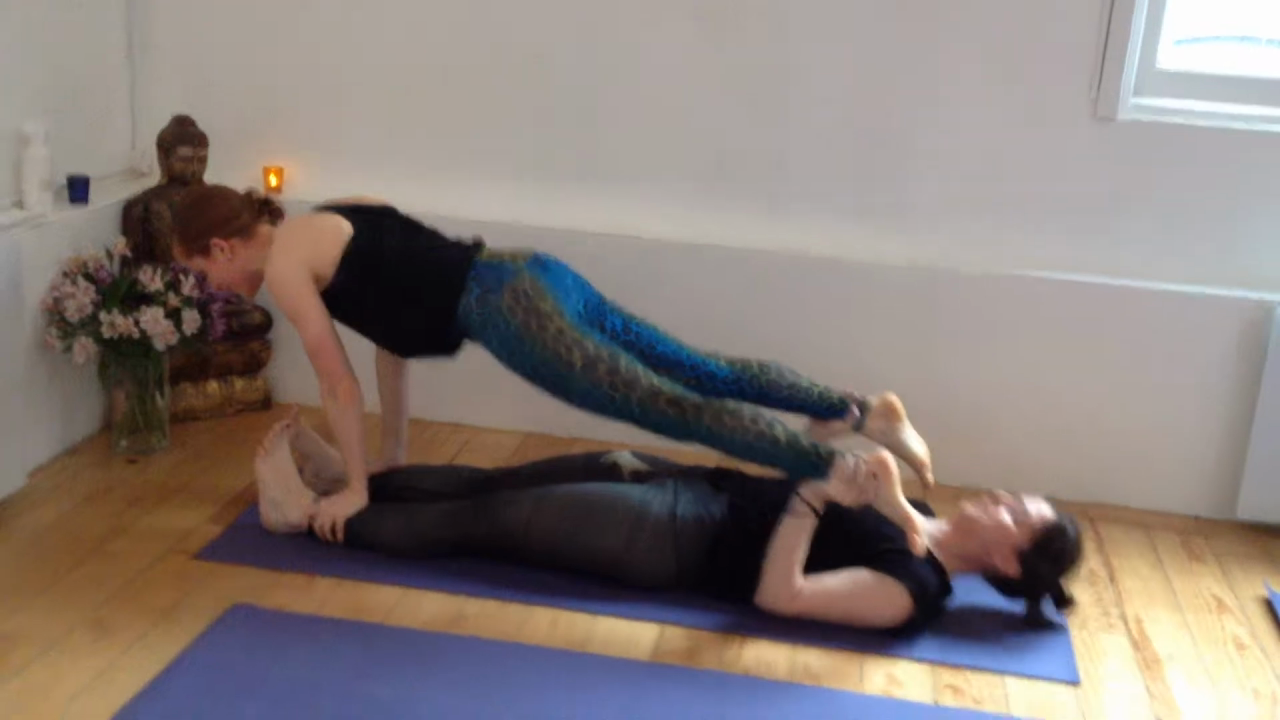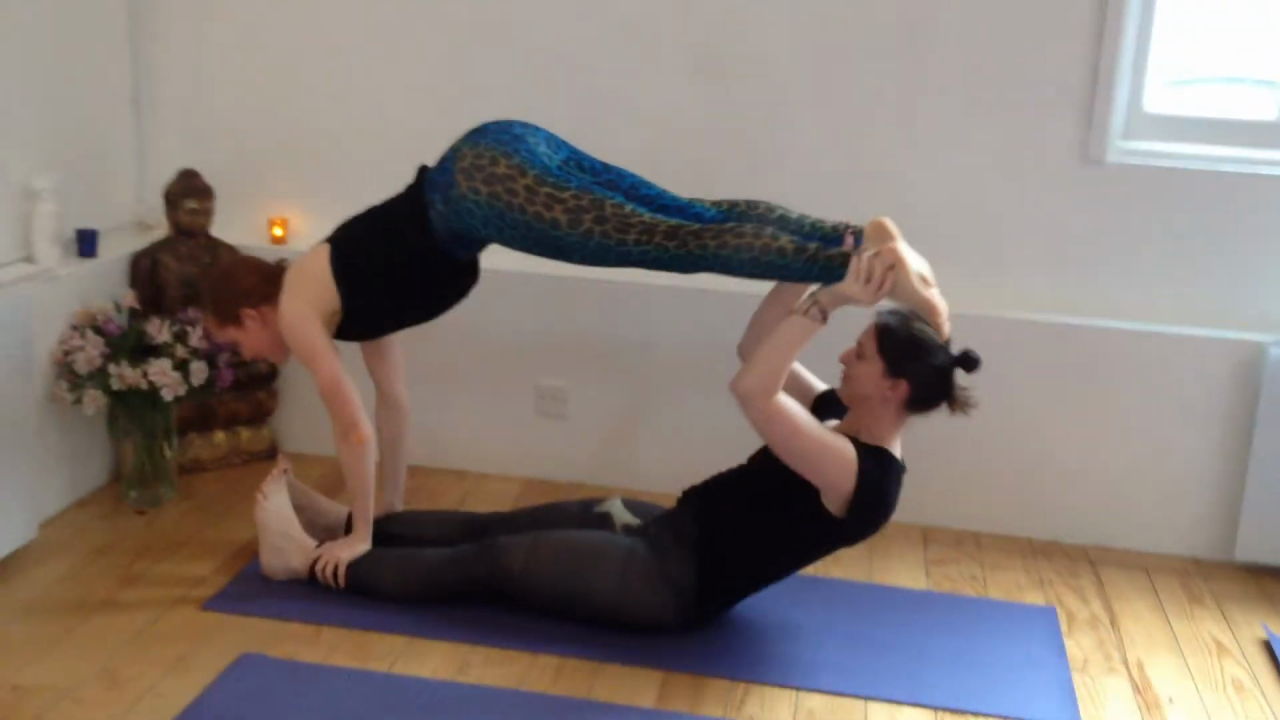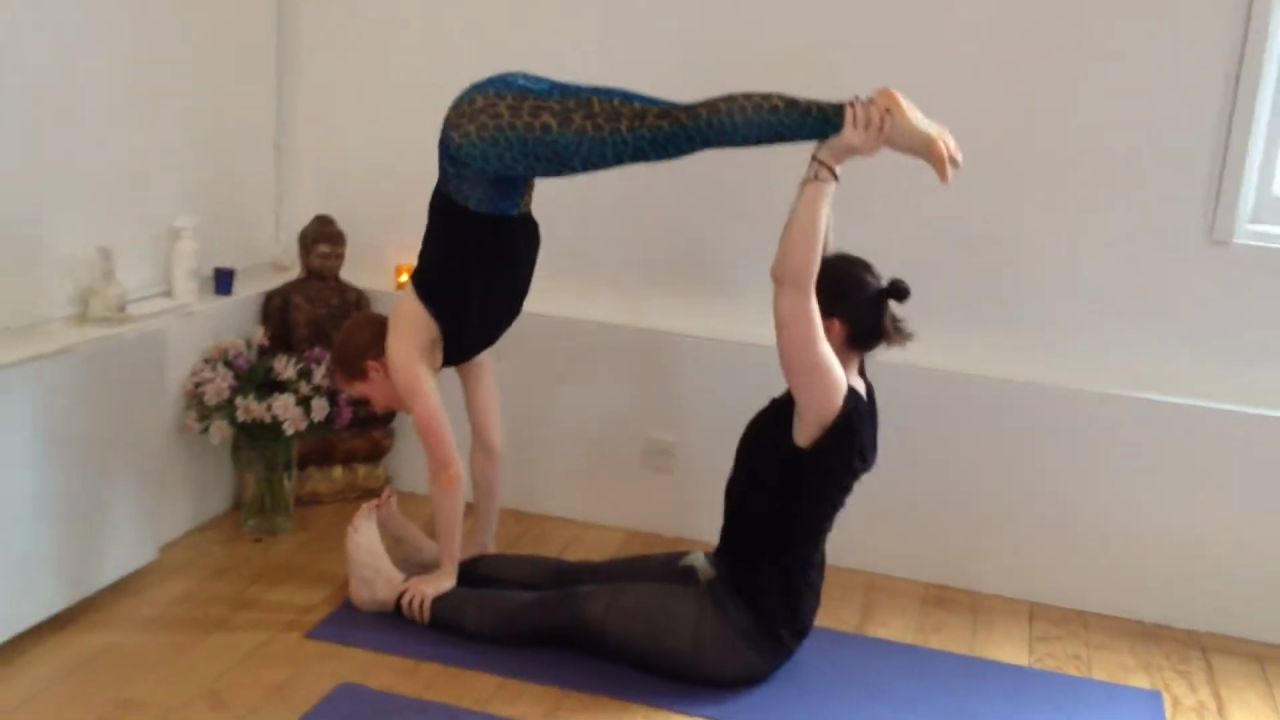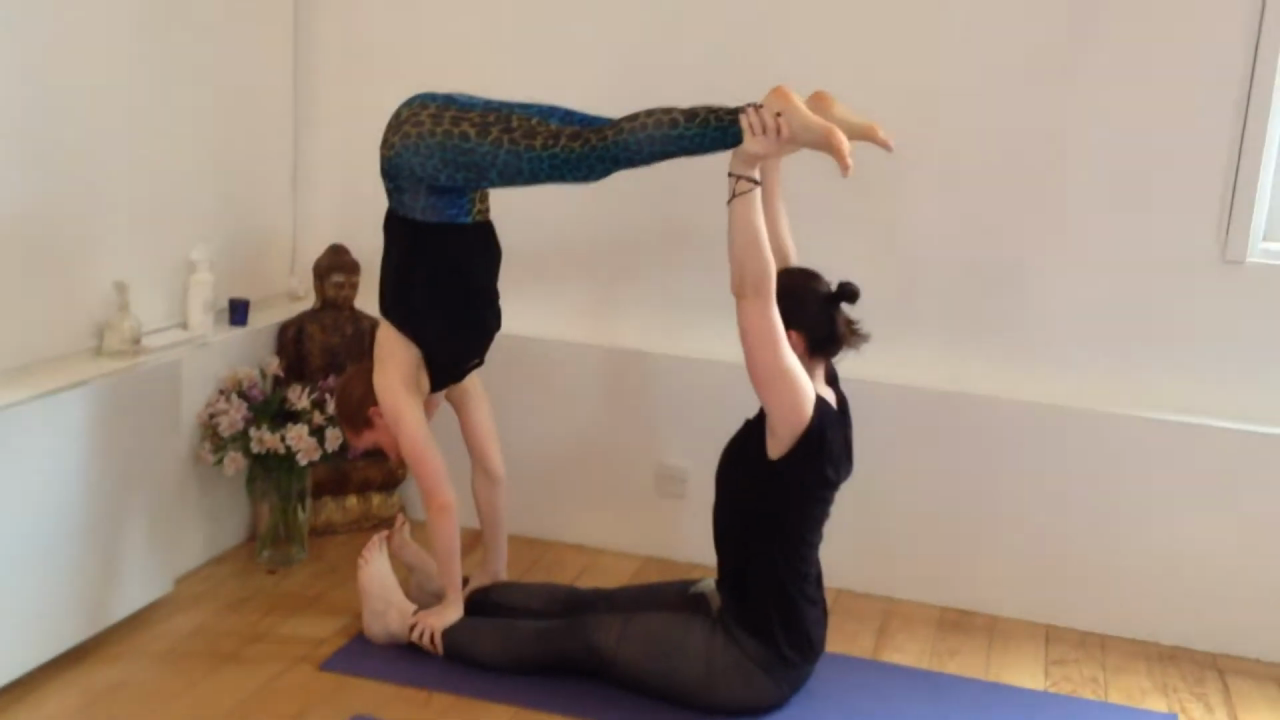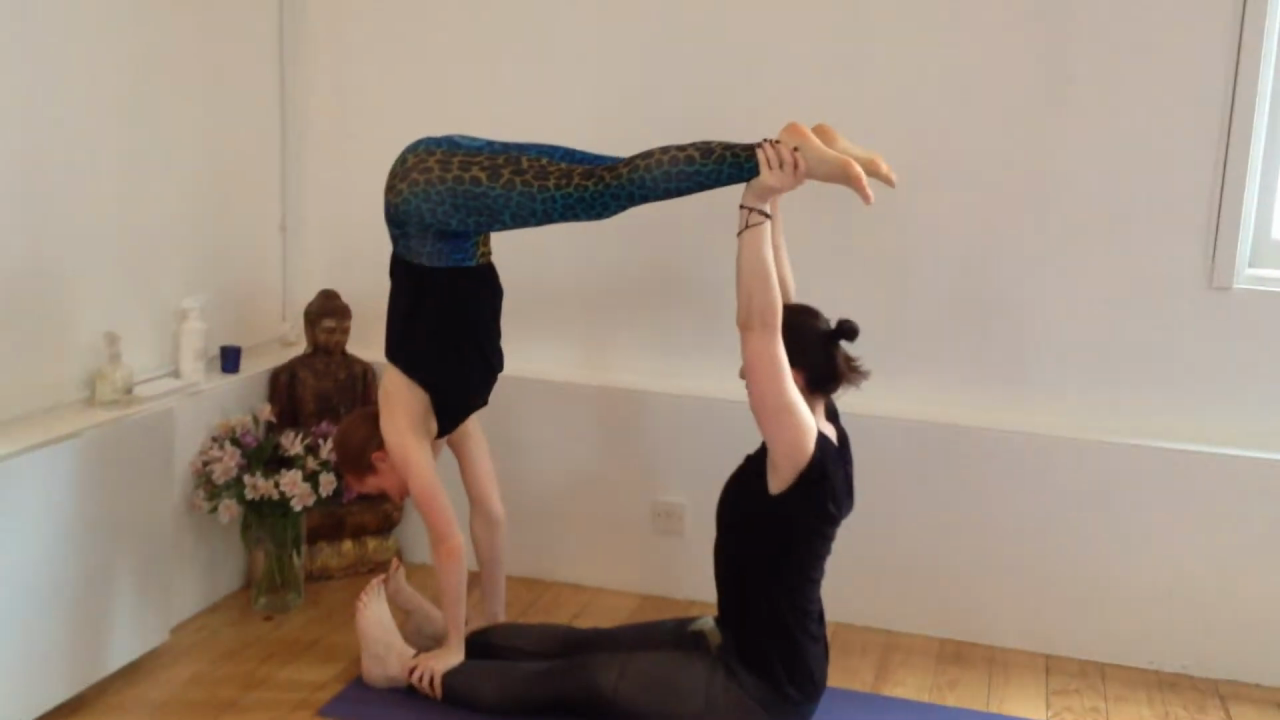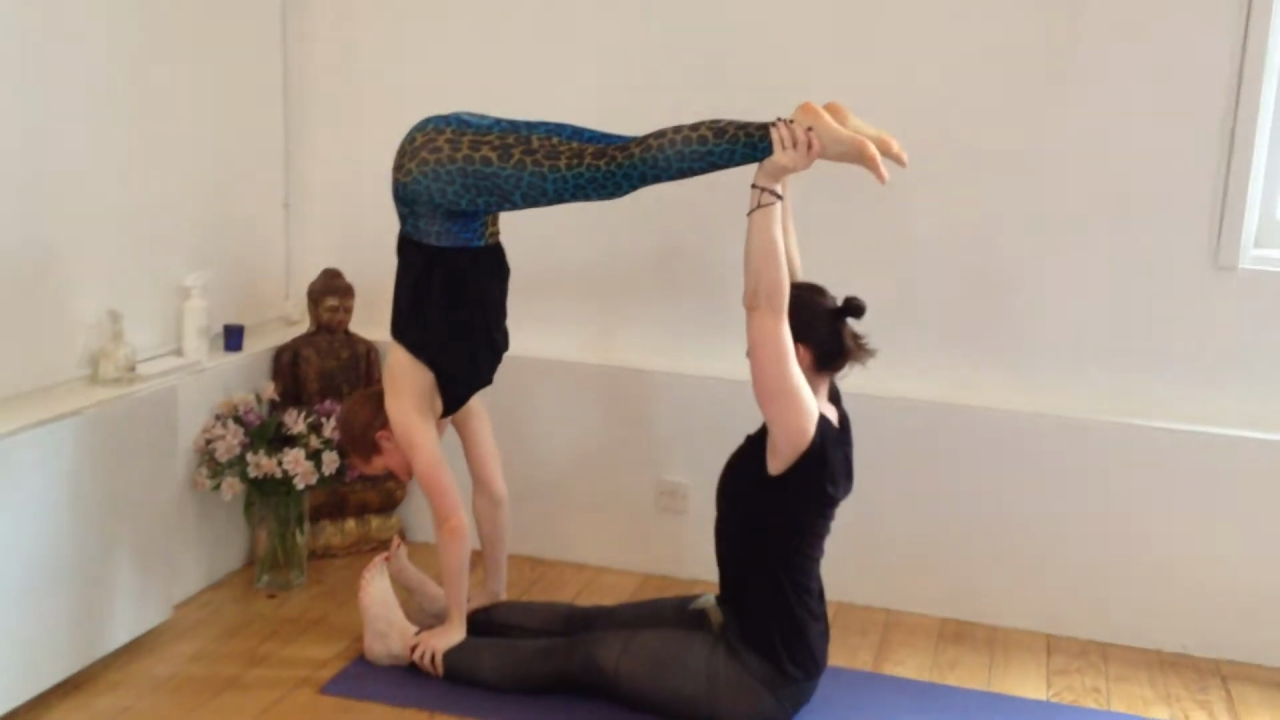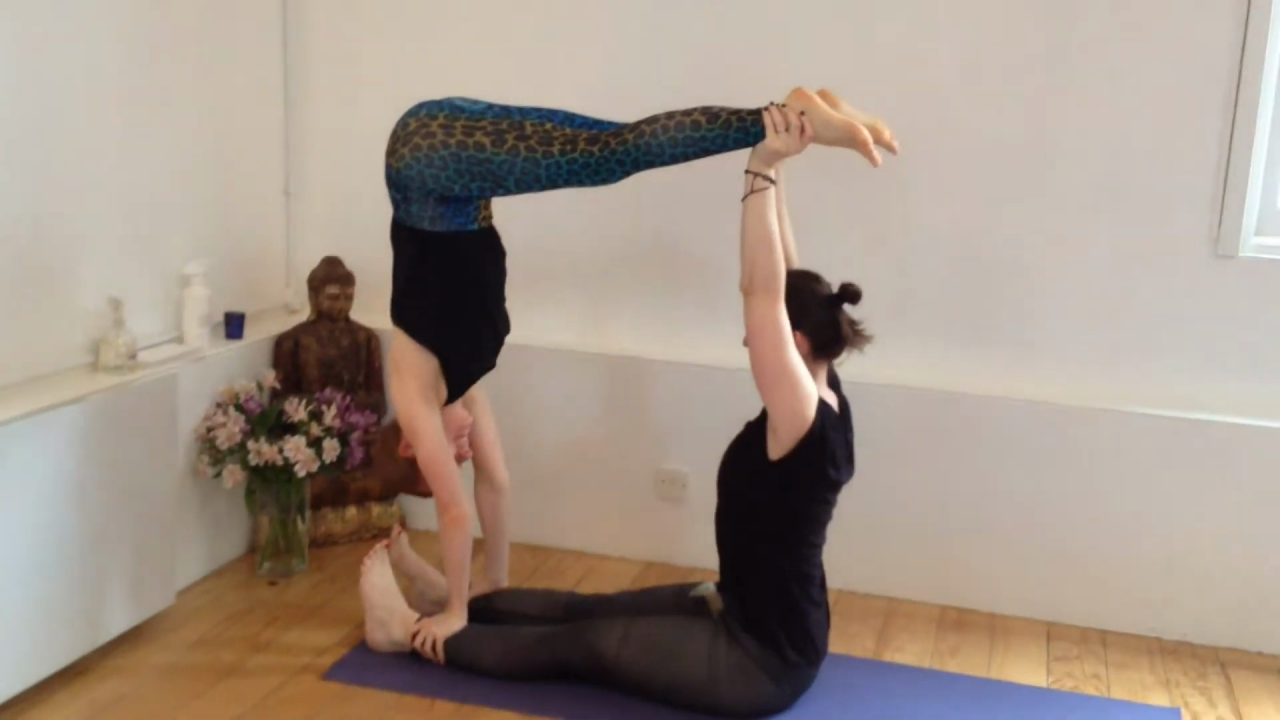
dt=0.7s
person 1, frame 1
left shoulder: (913, 590)
right shoulder: (917, 521)
left elbow: (776, 592)
left wrist: (817, 493)
left hip: (679, 544)
right hip: (697, 493)
left knee: (486, 521)
right knee: (489, 482)
left ankle: (314, 518)
right ankle: (347, 479)
person 1, frame 2
left shoulder: (865, 478)
right shoulder: (840, 417)
left elbow: (751, 392)
right elbow: (754, 350)
left wrist: (826, 304)
left hip: (670, 583)
right hip: (667, 531)
left knee: (488, 563)
right knee: (483, 529)
left ankle: (316, 562)
right ankle: (343, 522)
person 1, frame 3
left shoulder: (834, 408)
right shoulder: (845, 387)
left elbow: (792, 281)
right elbow: (806, 274)
left wrist: (827, 163)
right wrist: (829, 158)
left hip: (747, 631)
right hip: (739, 588)
left knee: (570, 609)
right knee: (572, 576)
left ankle: (401, 595)
person 1, frame 4
left shoulder: (802, 416)
right shoulder: (824, 395)
left elbow: (753, 295)
right elbow: (777, 283)
left wrist: (746, 172)
right wrist: (767, 169)
left hip: (758, 658)
right hip: (750, 614)
left knee: (583, 637)
right knee: (587, 605)
left ankle: (413, 624)
person 1, frame 5
left shoulder: (801, 451)
right shoulder: (821, 431)
left elbow: (761, 329)
right elbow: (780, 319)
left wrist: (756, 207)
right wrist: (768, 208)
right hip: (749, 648)
right knee: (586, 644)
left ankle: (410, 665)
right ankle: (446, 636)
person 1, frame 6
left shoulder: (804, 433)
right shoulder: (826, 415)
left elbow: (767, 309)
right elbow: (785, 298)
left wrist: (768, 188)
right wrist: (776, 186)
left hip: (763, 671)
right hip: (752, 628)
left knee: (581, 656)
right knee: (589, 623)
left ankle: (413, 644)
right ankle: (448, 614)
person 1, frame 7
left shoulder: (803, 419)
right shoulder: (824, 399)
left elbow: (762, 295)
right elbow: (781, 287)
left wrist: (761, 172)
right wrist: (771, 170)
left hip: (763, 660)
right hip: (754, 615)
left knee: (580, 643)
right knee: (588, 609)
left ankle: (413, 632)
right ankle: (450, 602)
person 2, frame 1
left shoulder: (282, 262)
right shoulder: (323, 228)
left elbow: (339, 383)
right elbow: (391, 346)
left wrist: (357, 488)
right wrist: (392, 460)
left hip: (513, 309)
right hip: (531, 279)
left knee: (677, 408)
right knee: (701, 372)
right ankle: (863, 410)
person 2, frame 2
left shoulder: (296, 309)
right shoulder: (338, 288)
left elbow: (356, 429)
right elbow: (392, 401)
left wrist: (360, 535)
right wrist: (391, 508)
left hip: (486, 181)
right hip: (506, 154)
left knee: (677, 242)
right knee: (695, 221)
left ankle: (862, 262)
right ankle: (863, 239)
person 2, frame 3
left shoulder: (405, 351)
right shoulder: (452, 334)
left elbow: (447, 468)
right elbow: (488, 446)
left wrist: (446, 572)
right wrist: (479, 547)
left knee: (681, 129)
right knee: (679, 132)
person 2, frame 4
left shoulder: (395, 386)
right shoulder: (443, 366)
left elbow: (441, 501)
right elbow: (492, 471)
left wrist: (452, 602)
right wrist: (495, 572)
left knee: (597, 150)
person 2, frame 5
left shoulder: (402, 428)
right shoulder: (441, 408)
left elbow: (449, 543)
right elbow: (490, 513)
left wrist: (453, 645)
right wrist: (492, 614)
left knee: (607, 187)
person 2, frame 6
left shoulder: (408, 408)
right shoulder: (441, 388)
left elbow: (451, 522)
right elbow: (492, 492)
left wrist: (453, 624)
right wrist: (492, 593)
left knee: (620, 166)
person 2, frame 7
left shoulder: (418, 395)
right shoulder: (447, 376)
left elbow: (454, 510)
right elbow: (495, 481)
left wrist: (456, 611)
right wrist: (494, 582)
left knee: (615, 153)
